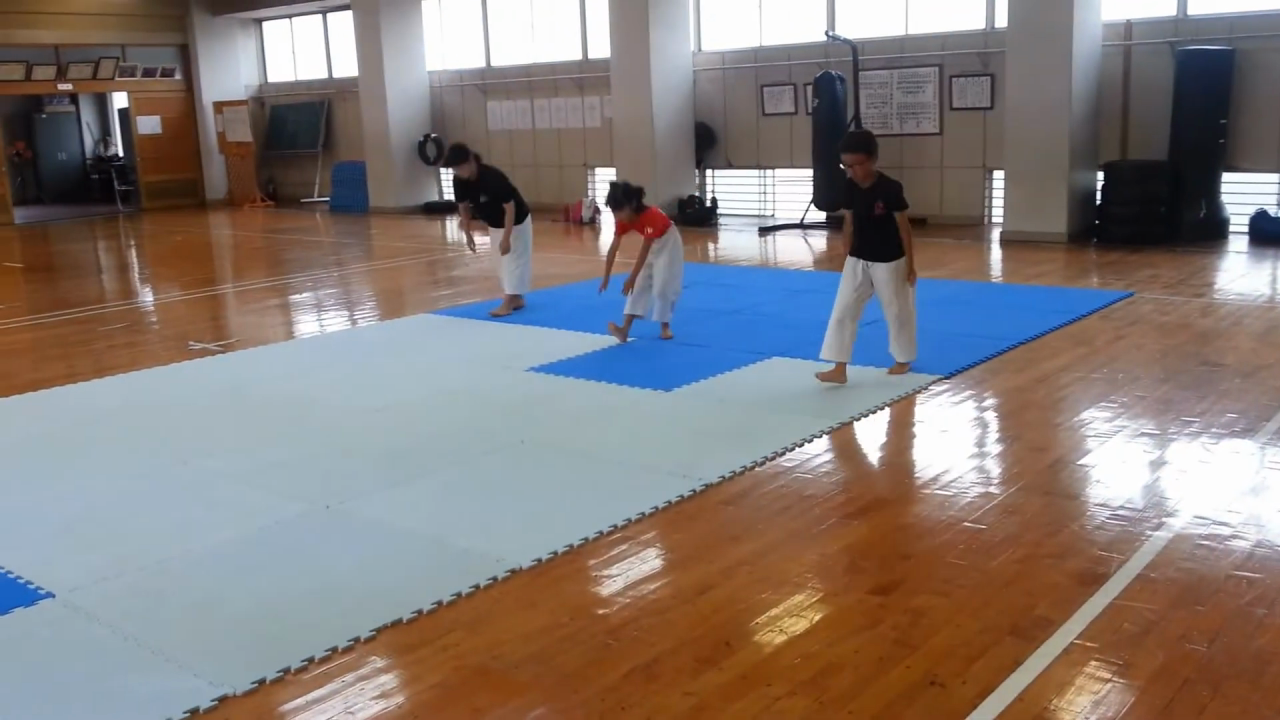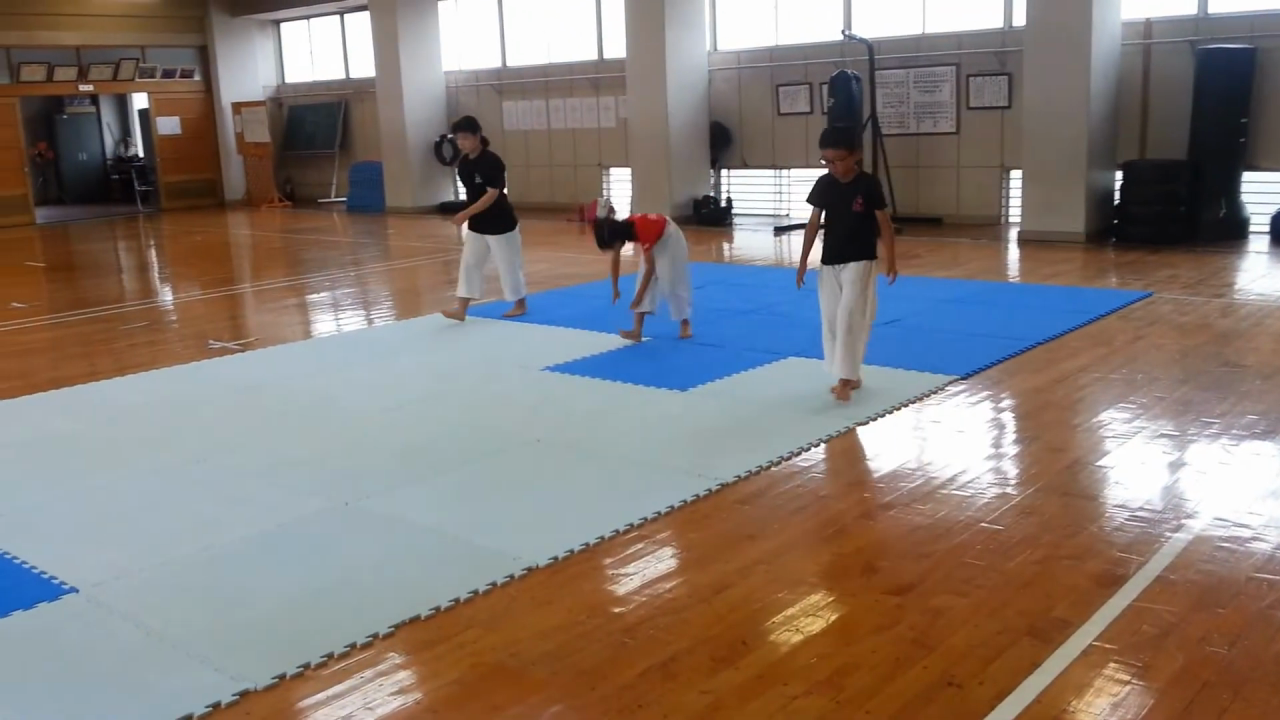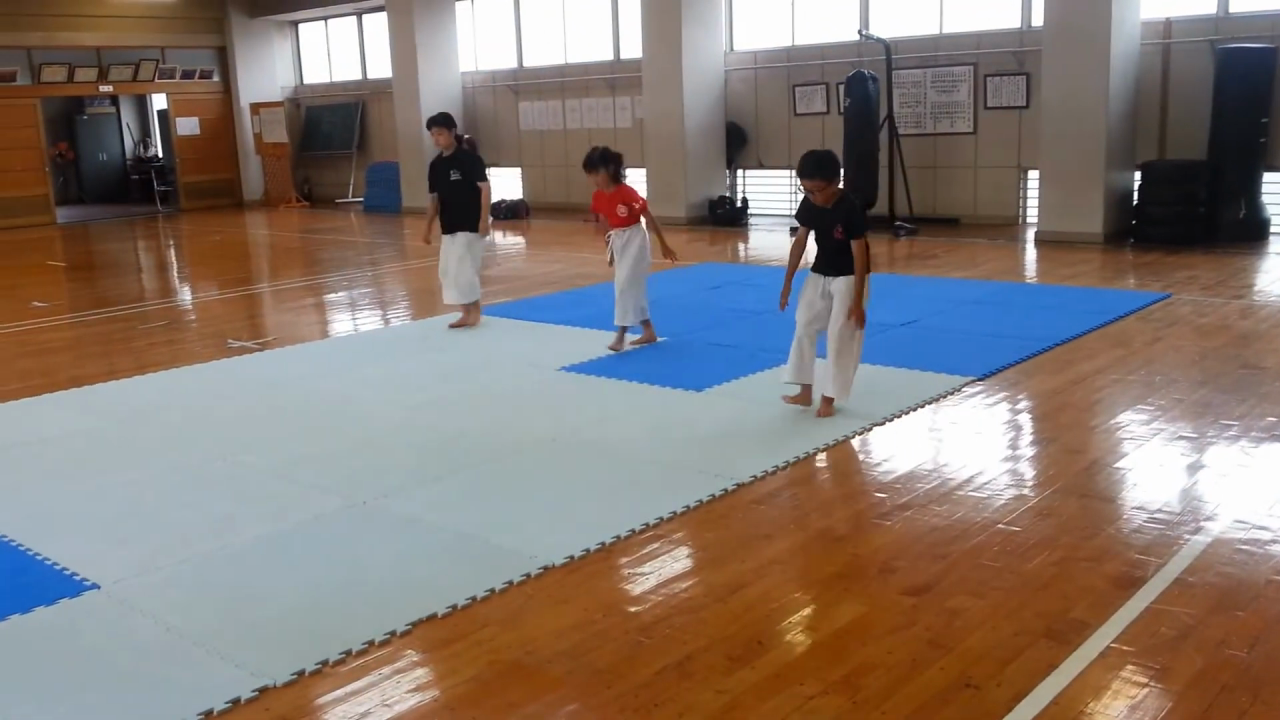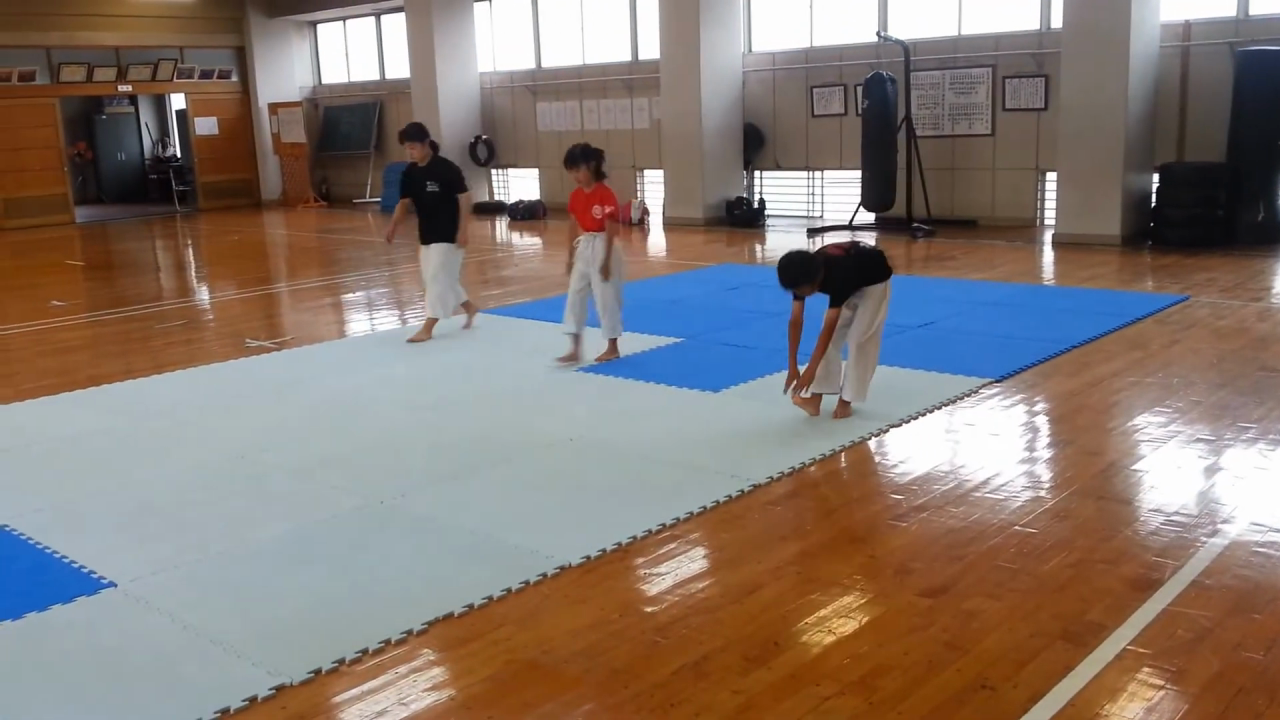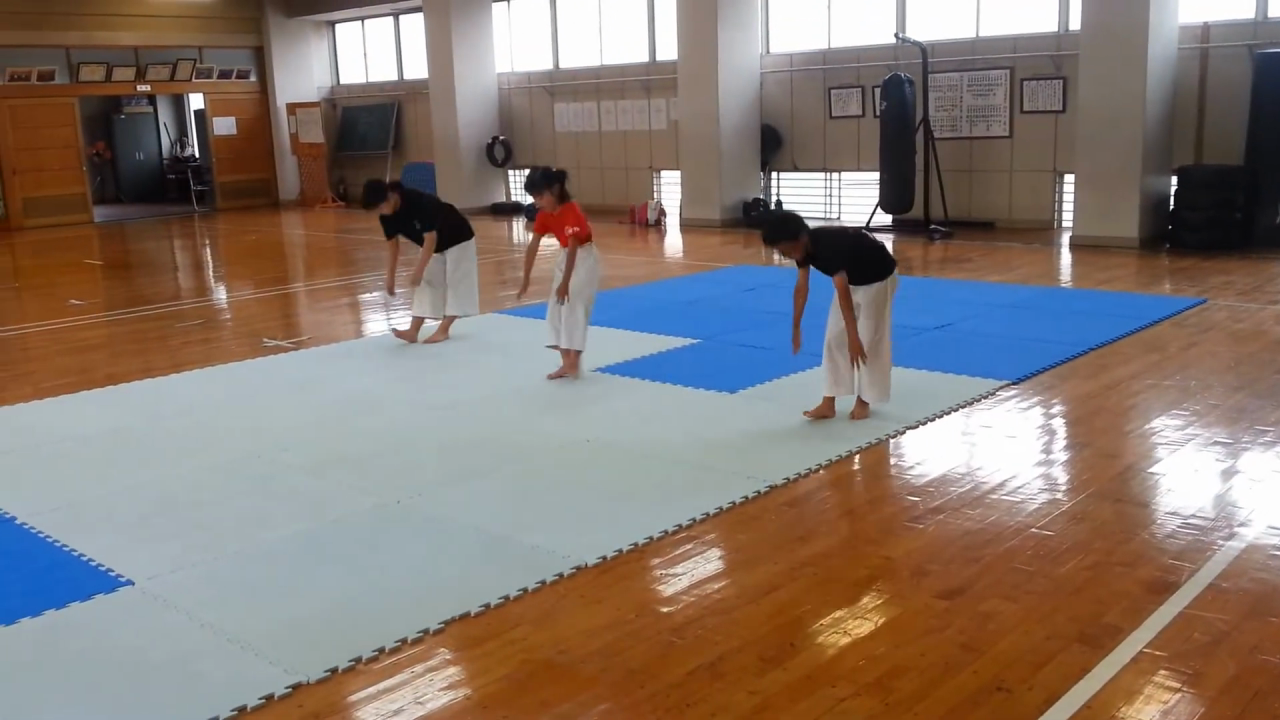
dt=0.4s
person 1, frame 1
left shoulder: (890, 189)
right shoulder: (849, 187)
left elbow: (903, 225)
left wrist: (909, 262)
right wrist: (848, 252)
left hip: (888, 261)
right hip: (857, 259)
left knee: (897, 311)
right knee: (844, 310)
left ankle: (903, 359)
right ankle: (839, 368)
person 1, frame 2
left shoulder: (869, 185)
right shoulder: (824, 185)
left elbow: (884, 223)
right elbow: (814, 223)
left wrist: (890, 259)
right wrist: (803, 260)
left hip: (859, 262)
right hip: (829, 263)
left knee: (851, 320)
right knee: (832, 323)
left ankle: (846, 377)
right ankle: (852, 376)
person 1, frame 3
left shoulder: (852, 209)
right shoulder: (808, 204)
left elbow: (860, 256)
right elbow: (799, 243)
left wrist: (858, 300)
right wrist: (787, 283)
left hip: (849, 277)
right hip: (818, 275)
left knee: (842, 336)
right knee: (804, 327)
left ankle: (830, 397)
right ankle: (804, 389)
person 1, frame 4
left shoulder: (838, 274)
right shoulder: (803, 275)
left elbow: (828, 327)
right elbow: (795, 321)
left wrist: (811, 369)
right wrist: (792, 367)
left hip: (874, 281)
right hip: (851, 281)
left knee: (861, 338)
right knee: (832, 340)
left ankle: (846, 400)
right ankle: (815, 399)
person 1, frame 5
left shoulder: (829, 247)
right shoulder: (804, 248)
left elbow: (845, 294)
right elbow: (801, 287)
left wrist: (854, 337)
right wrist: (795, 327)
left hip: (877, 279)
right hip: (850, 280)
left knee: (871, 342)
right knee: (834, 338)
left ankle: (865, 399)
right ankle: (829, 402)
person 2, frame 1
left shoulder: (493, 178)
right shoulder: (459, 181)
left elbow: (510, 208)
right elbow: (463, 207)
left wrist: (506, 238)
right wrist: (468, 233)
left hip: (516, 220)
right hip: (494, 223)
left knee: (513, 260)
right knee: (503, 261)
left ankle: (508, 303)
right ankle: (517, 297)
person 2, frame 2
left shoulder: (492, 162)
right shoulder: (463, 162)
left elbow: (493, 194)
left wrist: (467, 213)
left hip: (501, 223)
right hip: (476, 226)
left knee: (509, 264)
right knee: (469, 264)
left ankle: (520, 305)
right ankle: (461, 309)
person 2, frame 3
left shoulder: (469, 158)
right shoulder: (436, 164)
left elbow: (484, 188)
right elbow: (436, 198)
left wrist: (484, 218)
right wrist: (428, 226)
left hip: (470, 225)
right hip: (448, 227)
left knee: (462, 268)
right knee: (448, 270)
left ankle: (475, 310)
right ankle: (467, 314)
person 2, frame 4
left shoulder: (446, 168)
right shoulder: (410, 172)
left elbow: (464, 199)
right elbow: (404, 203)
left wrist: (462, 231)
right wrist: (393, 227)
left hip: (448, 236)
right hip: (426, 237)
left knee: (439, 279)
right knee: (433, 279)
left ankle: (427, 329)
right ankle: (469, 307)
person 2, frame 5
left shoulder: (419, 202)
right shoulder: (387, 213)
left elbow: (430, 239)
right elbow: (393, 245)
left wrist: (418, 271)
right wrist: (390, 277)
left hip: (458, 240)
left knee: (456, 282)
right knee: (428, 282)
left ankle: (443, 330)
right ankle: (414, 331)
person 3, frame 1
left shoulder: (650, 216)
right shoulder: (623, 219)
left elbow: (644, 251)
right elbow: (613, 249)
left wrist: (631, 278)
right wrist: (606, 277)
left hip: (668, 242)
right hip: (651, 246)
left knee: (662, 286)
right knee: (640, 285)
left ankle: (665, 326)
right ankle: (625, 330)
person 3, frame 2
left shoulder: (641, 230)
right shoulder: (618, 230)
left elbow: (650, 267)
right elbow: (615, 260)
left wrist: (639, 295)
right wrist: (615, 289)
left hip: (669, 238)
right hip: (653, 241)
left knee: (672, 283)
right knee: (645, 282)
left ankle: (685, 323)
right ankle: (637, 330)
person 3, frame 3
left shoulder: (626, 193)
right shoulder: (598, 196)
left elbow: (648, 217)
left wrist: (663, 244)
right wrist: (610, 249)
left hip: (634, 240)
right hip: (617, 241)
left knee: (625, 287)
right knee: (633, 288)
left ankle: (620, 337)
right ankle: (648, 333)
person 3, frame 4
left shoulder: (606, 194)
right shoulder: (576, 195)
left elbow: (611, 230)
left wrist: (606, 261)
right wrist: (571, 256)
left hip: (603, 249)
right hip: (584, 247)
left knee: (606, 300)
right knee: (575, 297)
left ankle: (613, 348)
right ankle: (574, 349)
person 3, frame 5
left shoulder: (572, 211)
right shoulder: (544, 214)
left elbow: (573, 249)
right elbow: (533, 247)
left wrist: (565, 282)
right wrist: (526, 279)
left hip: (584, 259)
right hip: (566, 257)
left knee: (573, 307)
right knee: (556, 311)
left ankle: (573, 359)
right ankle: (567, 361)
